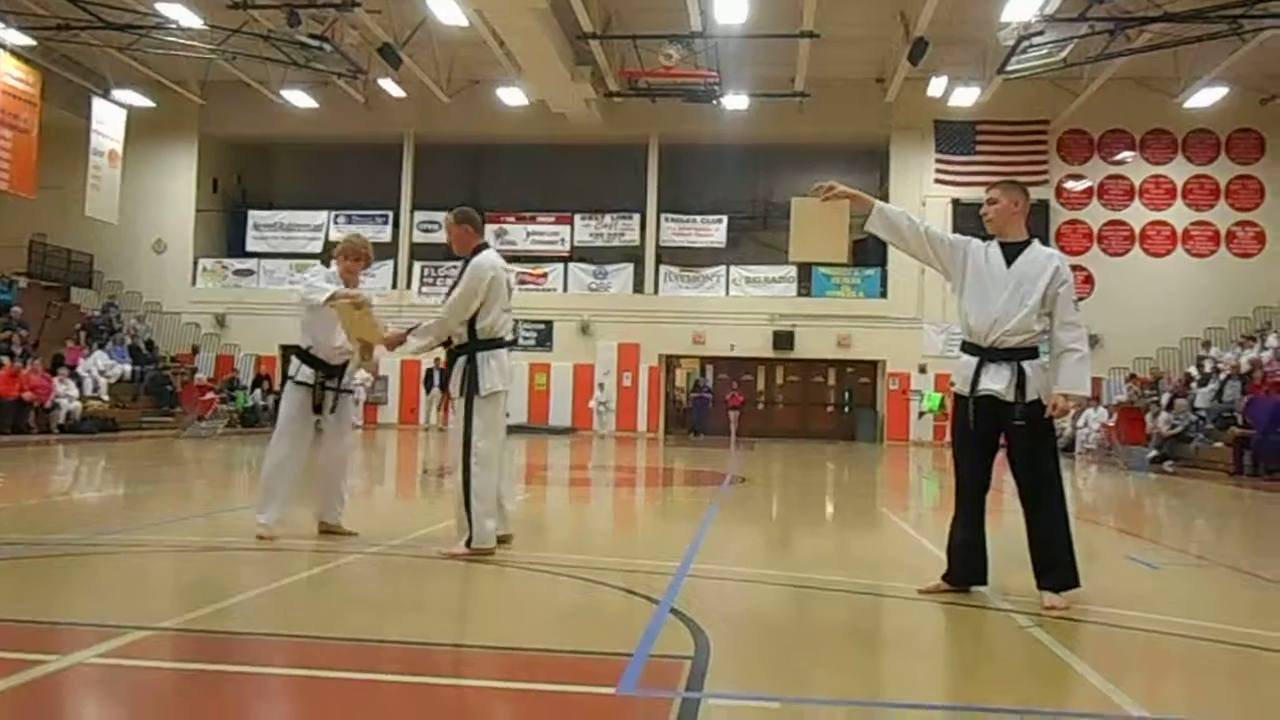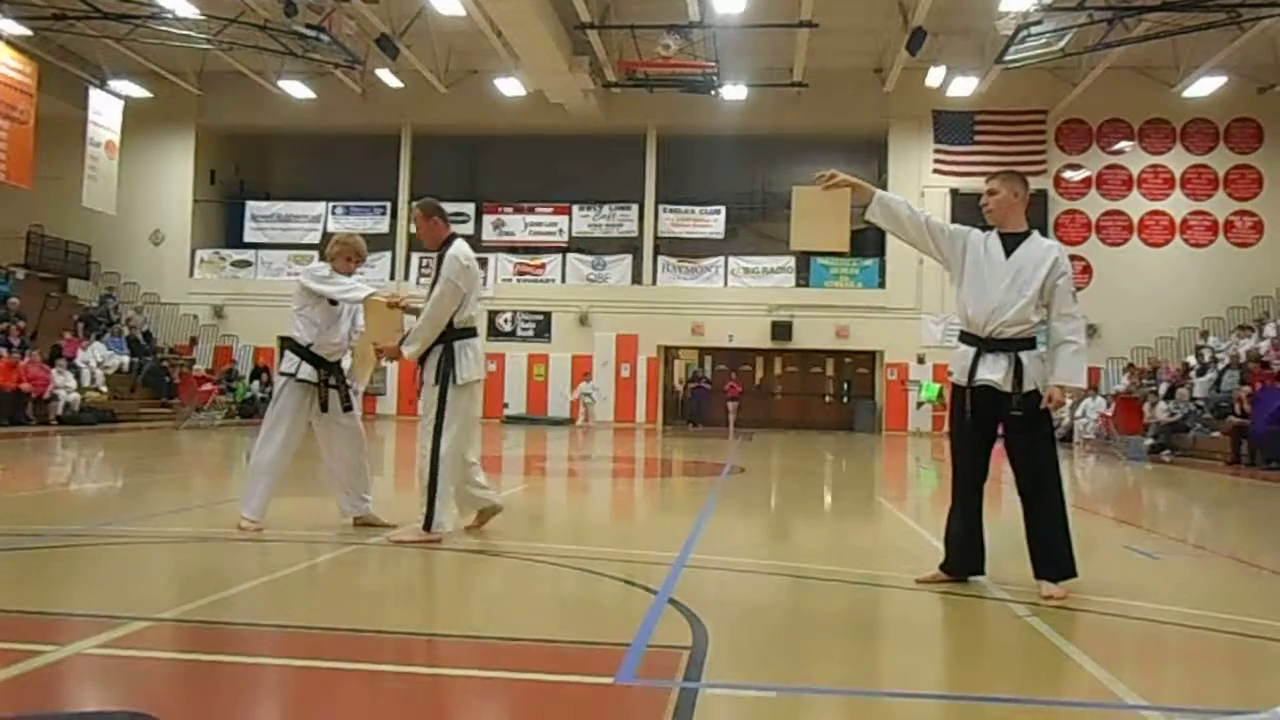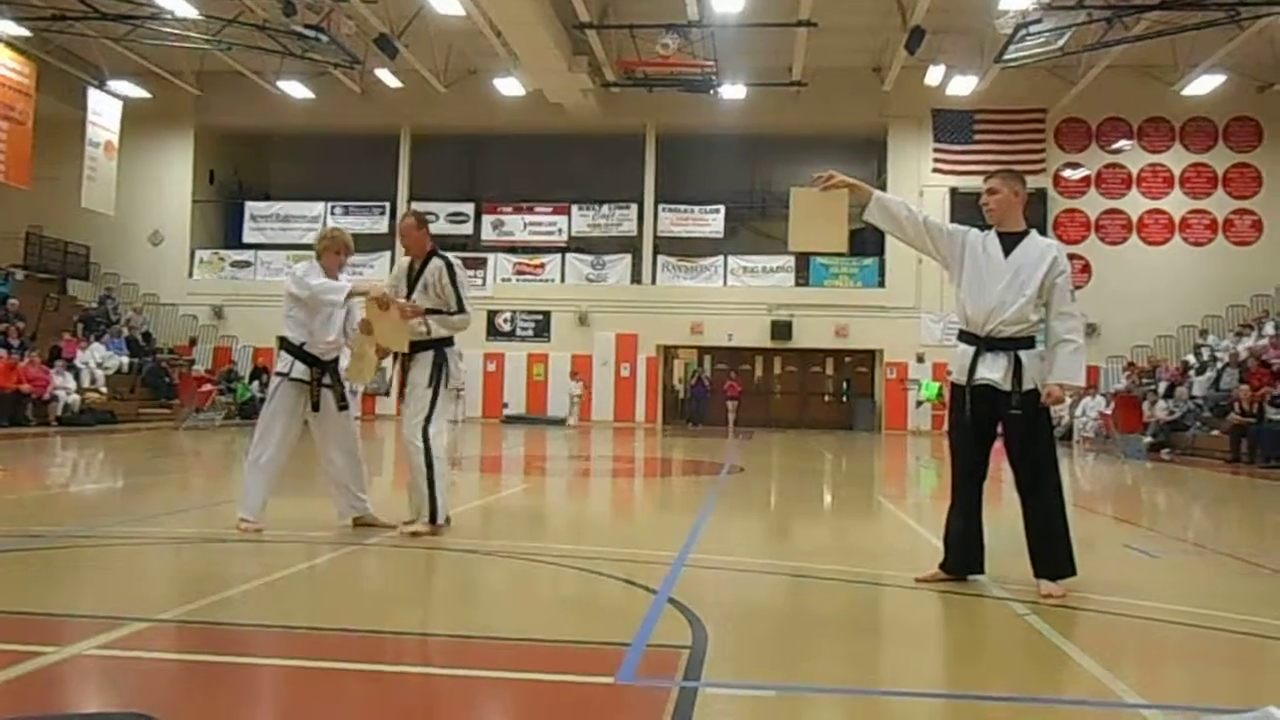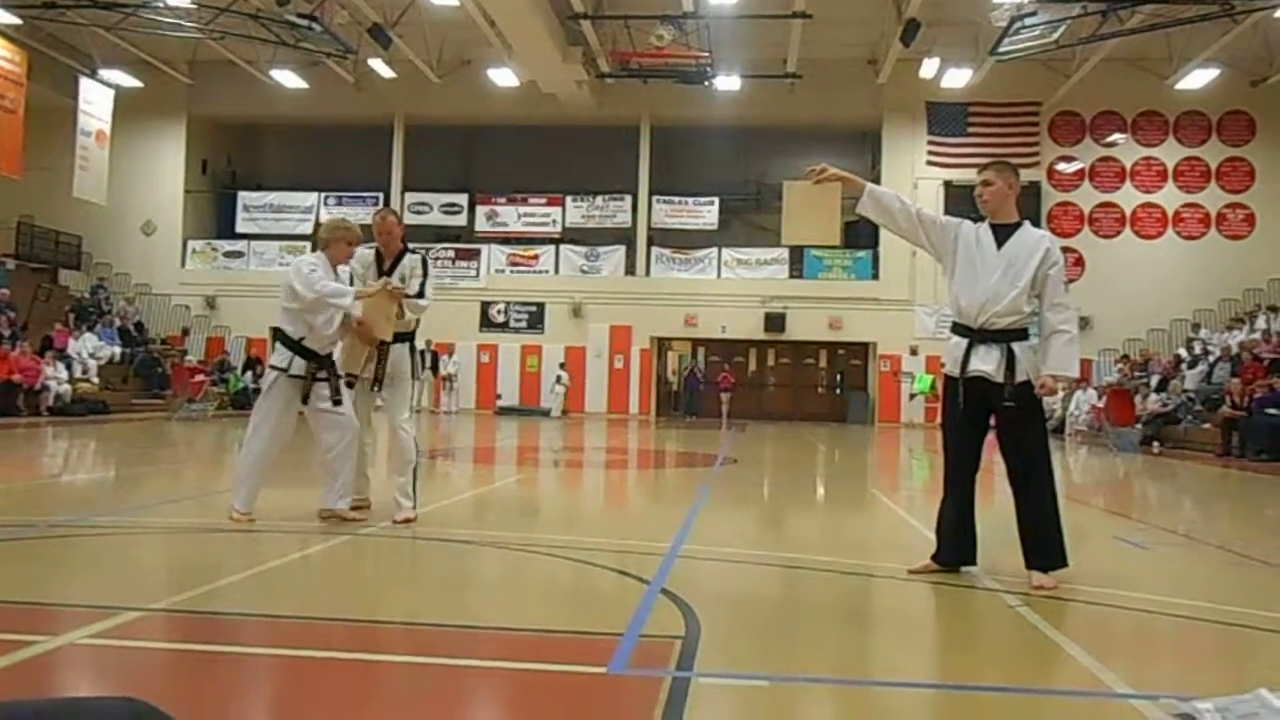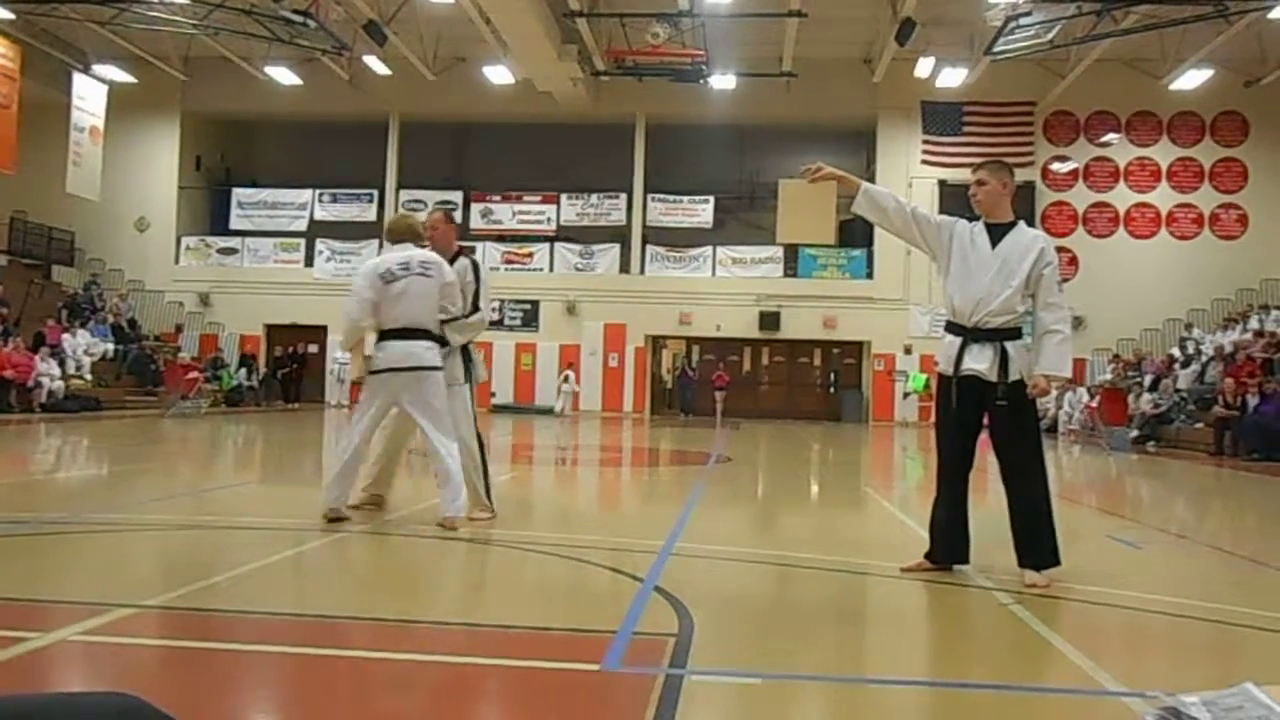
dt=0.7s
person 1, frame 1
left shoulder: (1051, 263)
right shoulder: (967, 254)
left elbow: (1068, 330)
right elbow: (912, 231)
left wrist: (1065, 389)
right wrist: (854, 197)
left hip: (1025, 382)
right hip: (975, 379)
left knee: (1039, 488)
right knee: (969, 485)
left ankle: (1052, 582)
right ankle: (962, 573)
person 1, frame 2
left shoulder: (1049, 254)
right shoulder: (966, 244)
left elbow: (1066, 322)
right elbow: (912, 220)
left wrist: (1060, 381)
right wrist: (856, 186)
left hip: (1023, 373)
right hip: (972, 370)
left knee: (1037, 477)
right knee: (966, 474)
left ankle: (1050, 571)
right ankle: (960, 562)
person 1, frame 3
left shoulder: (1048, 253)
right shoulder: (965, 243)
left elbow: (1065, 321)
right elbow: (910, 221)
left wrist: (1060, 379)
right wrist: (854, 186)
left hip: (1022, 371)
right hip: (972, 368)
left knee: (1036, 476)
right knee: (966, 473)
left ankle: (1050, 570)
right ankle: (959, 561)
person 1, frame 4
left shoulder: (1041, 245)
right shoulder: (958, 235)
left elbow: (1058, 312)
right elbow: (903, 213)
left wrist: (1053, 370)
right wrist: (846, 179)
left hip: (1015, 362)
right hip: (965, 360)
left knee: (1028, 468)
right knee: (958, 465)
left ankle: (1041, 561)
right ankle: (951, 552)
person 1, frame 5
left shoulder: (1036, 244)
right shoulder: (953, 234)
left elbow: (1052, 312)
right elbow: (897, 212)
left wrist: (1046, 370)
right wrist: (841, 178)
left hip: (1008, 362)
right hip: (959, 359)
left knee: (1022, 467)
right knee: (951, 463)
left ankle: (1034, 560)
right ankle: (944, 551)
person 2, frame 1
left shoulder: (478, 265)
right shoulder: (495, 264)
left elbow: (451, 318)
left wrist: (407, 336)
right wrist: (419, 334)
left hip: (478, 367)
right hip: (489, 363)
left knee: (473, 452)
right knee: (489, 450)
left ankle: (478, 536)
right ankle: (498, 526)
person 2, frame 2
left shoulder: (453, 257)
right shoulder: (457, 253)
left elbow: (437, 316)
left wrist: (402, 348)
right wrist: (411, 309)
left hip: (452, 357)
right hip: (460, 354)
left knee: (436, 441)
right knee: (459, 439)
left ankle: (432, 525)
right ankle: (484, 499)
person 2, frame 3
left shoulder: (445, 267)
right shoulder: (402, 269)
left elbow: (462, 318)
right elbow: (387, 308)
left wrist: (423, 313)
right wrist: (386, 308)
left hip: (434, 361)
right hip: (412, 360)
left knee: (420, 435)
right knee: (416, 436)
left ankle: (433, 514)
right ankle: (428, 510)
person 2, frame 4
left shoulder: (416, 262)
right shoulder: (361, 259)
left elbow: (420, 303)
left wrist: (399, 303)
left hip: (399, 352)
right hip: (365, 351)
left knee: (401, 425)
right knee: (356, 426)
left ankle: (406, 502)
right ankle: (359, 495)
person 2, frame 5
left shoulder: (469, 266)
left elbow: (478, 318)
left wrist: (444, 334)
left hip: (454, 360)
left knee: (463, 432)
right knee: (400, 427)
left ankle: (482, 502)
right ankle: (376, 491)
person 3, frame 1
left shoulder: (360, 296)
right shoulder: (319, 276)
right elbow: (315, 290)
right wrist: (344, 294)
left hip: (339, 378)
right hip: (307, 373)
left knee: (338, 451)
right knee: (287, 447)
left ankle: (328, 518)
right ankle: (266, 517)
person 3, frame 2
left shoulder: (351, 297)
right shoulder: (313, 275)
left elbow: (358, 334)
right elbow: (343, 287)
left hip: (331, 375)
right hip: (301, 370)
left knee: (351, 442)
right knee: (277, 441)
left ankle: (360, 511)
right ankle: (251, 513)
person 3, frame 3
left shoulder: (342, 289)
right shoulder: (301, 273)
left elbow: (348, 334)
right elbow: (318, 290)
left wrist: (367, 330)
right wrist: (364, 288)
left hip: (326, 374)
right hip: (296, 369)
left knee: (343, 444)
right knee: (272, 442)
left ankle: (359, 511)
right ankle: (249, 513)
person 3, frame 4
left shoulder: (334, 277)
right shoulder: (304, 266)
right elbow: (320, 293)
left wrist: (354, 324)
right wrist: (366, 291)
left hip: (321, 368)
right hip: (291, 363)
left knee: (342, 430)
right knee: (265, 435)
left ankle: (335, 503)
right ankle: (242, 504)
person 3, frame 5
left shoulder: (374, 268)
right shoulder: (436, 263)
left elbow: (355, 319)
right elbow: (456, 307)
left wrist: (349, 345)
left hip: (390, 354)
right hip: (427, 353)
left knee: (361, 431)
right knee: (442, 435)
left ankle: (333, 502)
right ankle: (452, 510)
